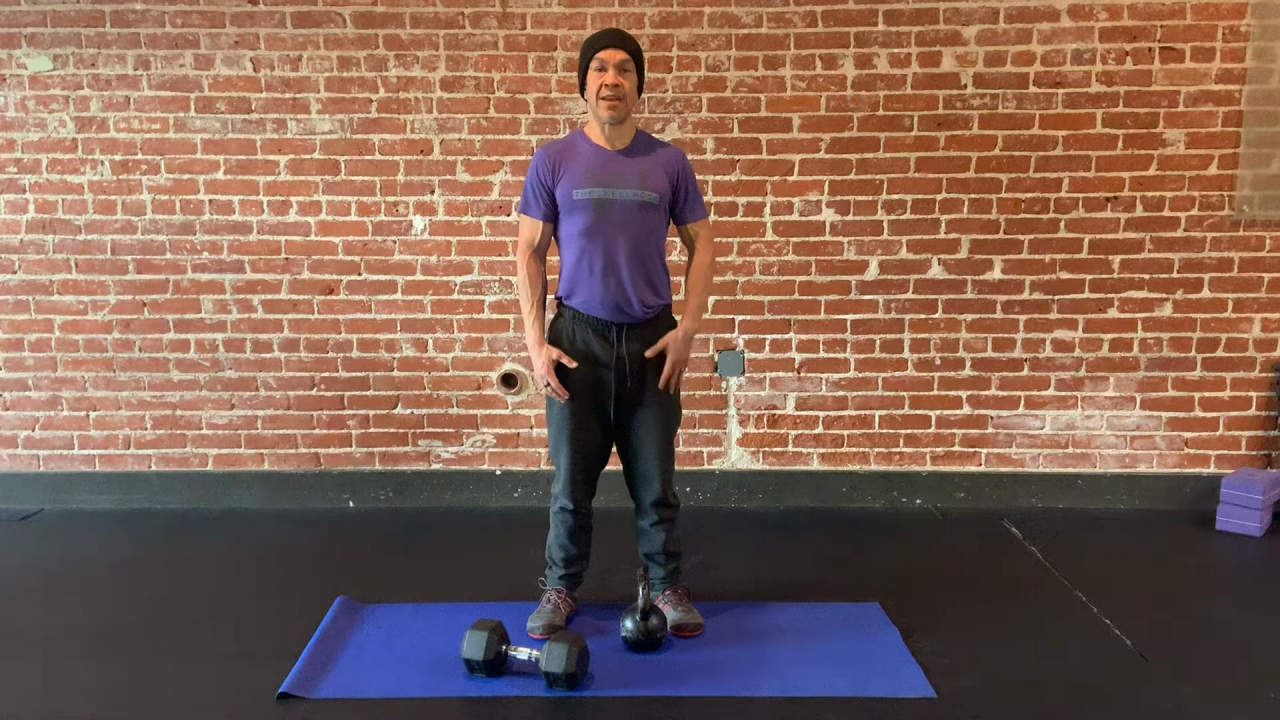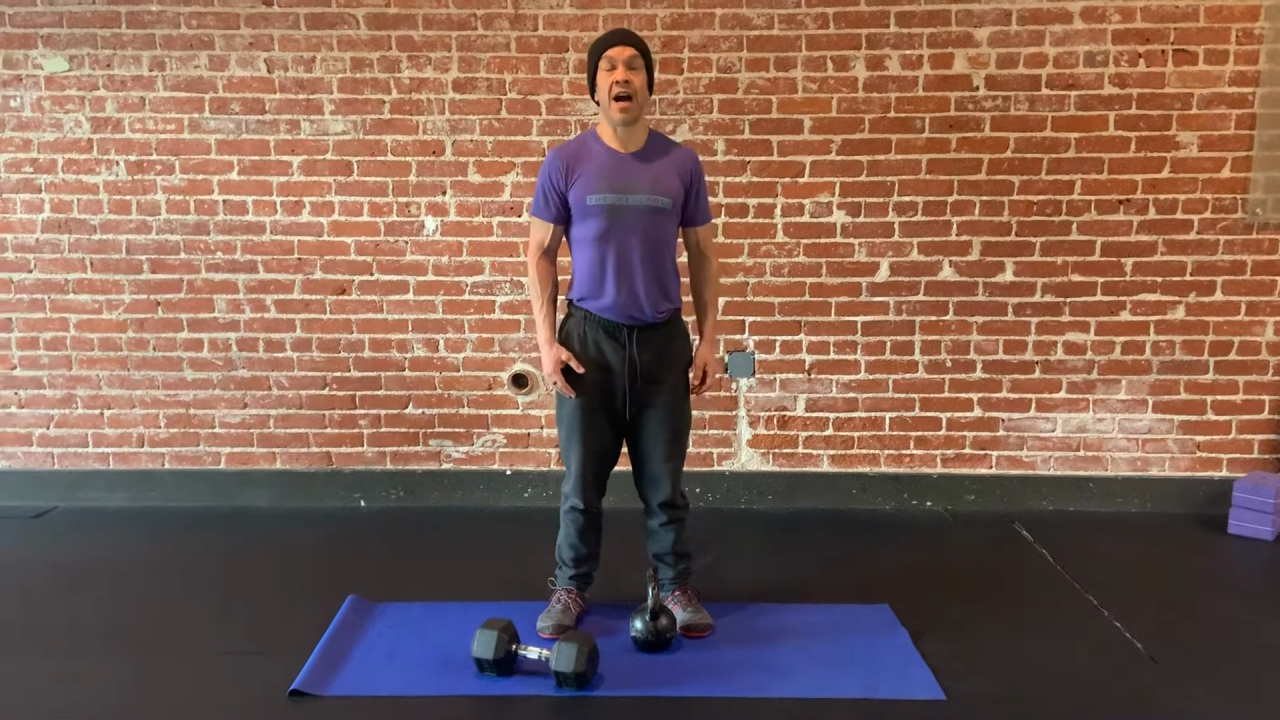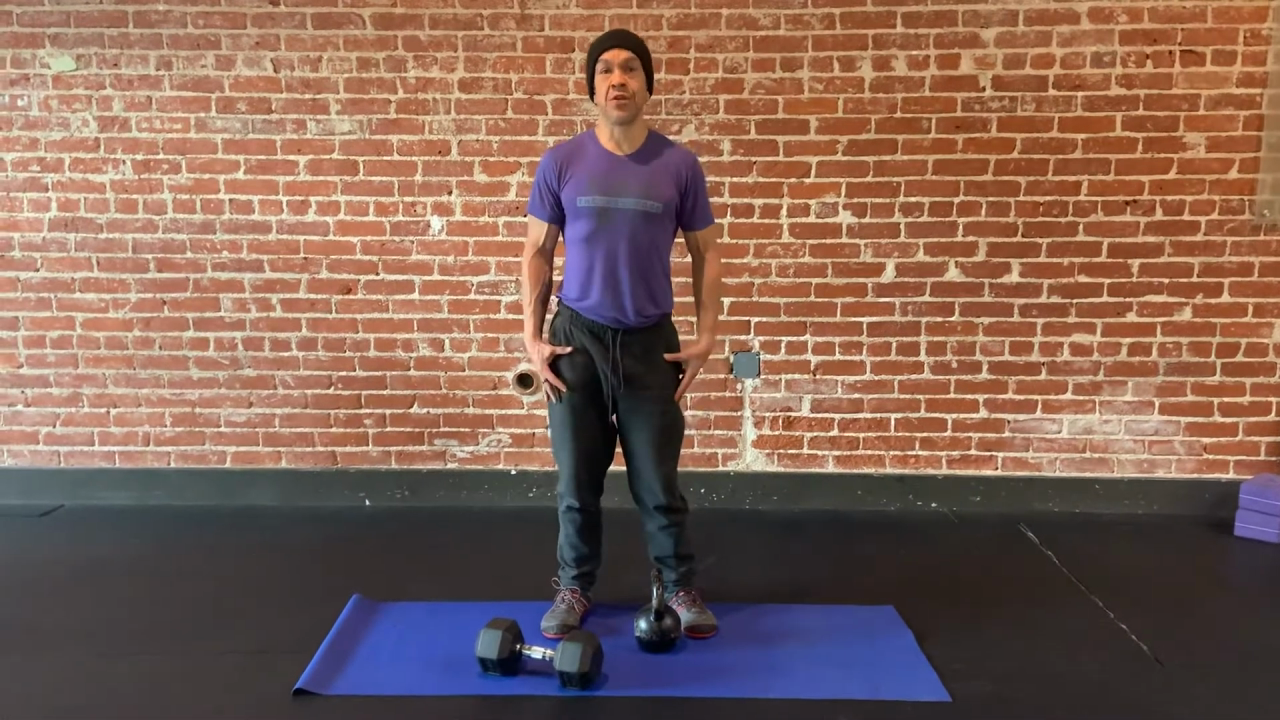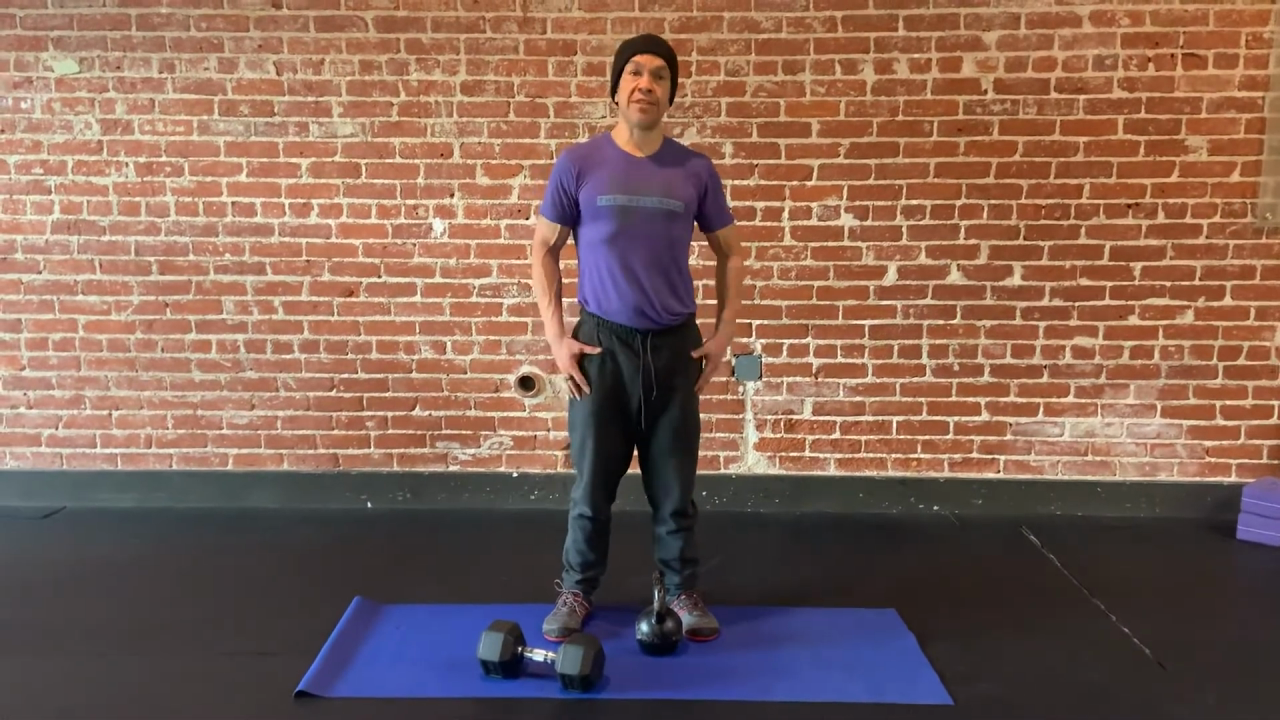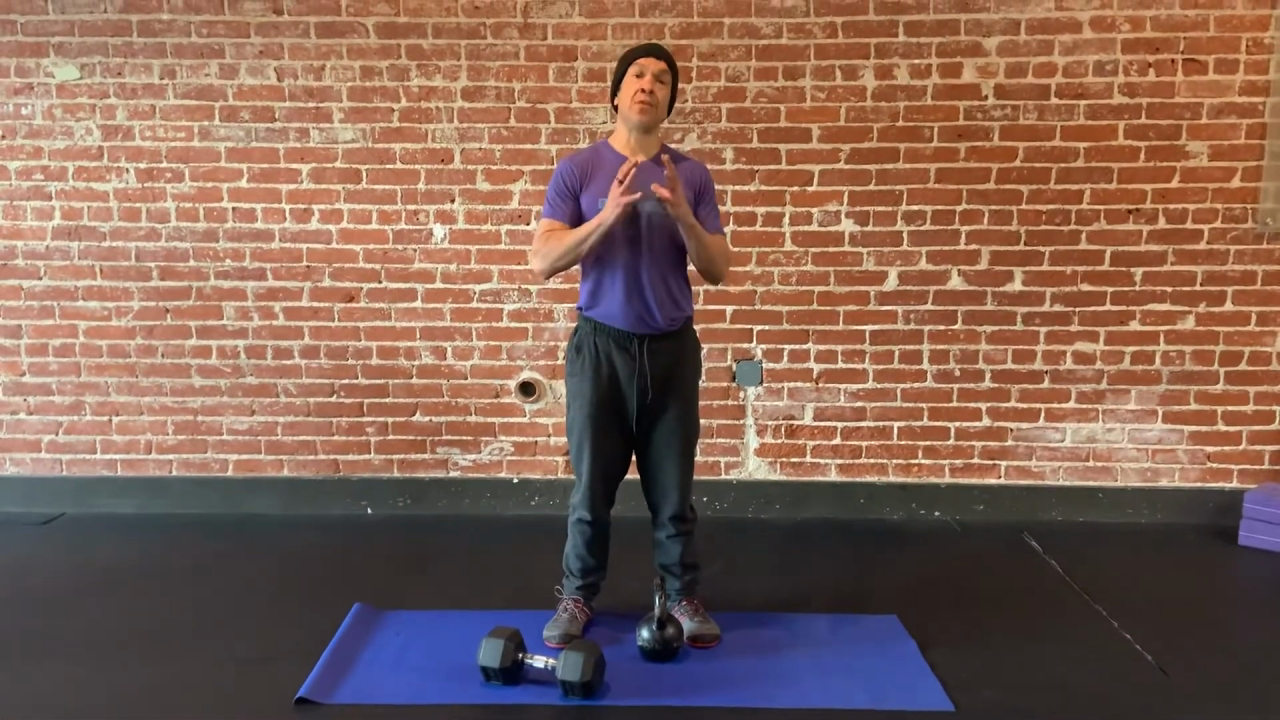
dt=1s
person 1, frame 1
left shoulder: (669, 161)
right shoulder: (553, 160)
left elbow: (702, 245)
right elbow: (530, 253)
left wrist: (687, 327)
right wrist: (536, 341)
left hip: (650, 338)
right hip: (578, 337)
left knee: (654, 479)
right knee: (572, 477)
left ankle: (667, 585)
right ankle: (561, 588)
person 1, frame 2
left shoulder: (682, 162)
right shoulder: (566, 162)
left elbow: (701, 253)
right elbow: (541, 252)
left wrist: (708, 338)
right wrist: (547, 341)
left hip: (662, 339)
right hip: (589, 336)
left knee: (663, 480)
right knee: (582, 478)
left ankle: (676, 586)
right ankle: (571, 587)
person 1, frame 3
left shoulder: (679, 165)
right shoulder: (561, 162)
left elbow: (705, 253)
right elbow: (538, 251)
left wrist: (704, 338)
right wrist: (532, 336)
left hip: (650, 342)
right hip: (578, 338)
left knee: (658, 481)
right knee: (577, 479)
left ankle: (680, 587)
right ankle: (574, 588)
person 1, frame 4
left shoulder: (695, 169)
right shoulder: (578, 164)
left elbow: (730, 252)
right elbow: (545, 250)
left wrist: (723, 333)
right wrist: (556, 336)
left hip: (675, 346)
right hip: (602, 343)
left knee: (674, 484)
right knee: (592, 482)
left ankle: (682, 590)
right ankle: (577, 590)
person 1, frame 5
left shoulder: (692, 175)
right shoulder: (577, 169)
left elbow: (717, 269)
right elbow: (542, 260)
left wrist: (682, 215)
right wrist: (609, 214)
left hip: (671, 347)
right hip: (600, 345)
left knee: (673, 487)
right knee: (592, 484)
left ankle: (683, 596)
right ankle: (578, 596)
